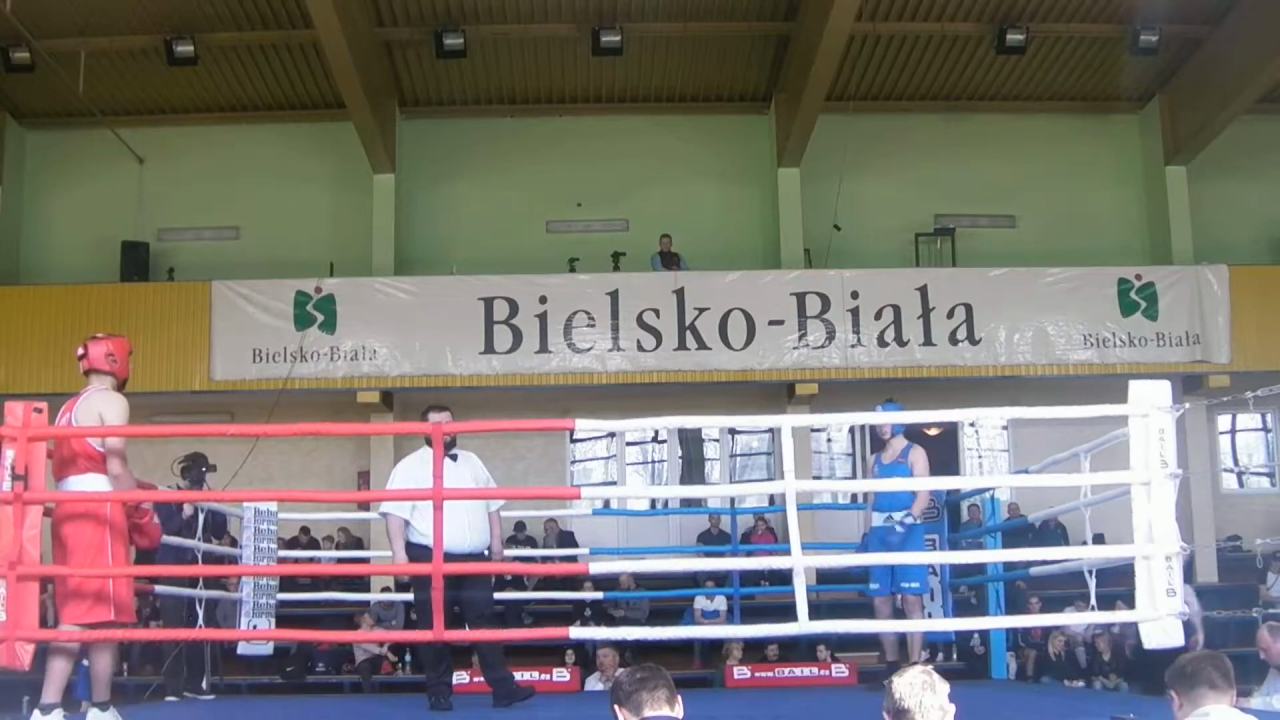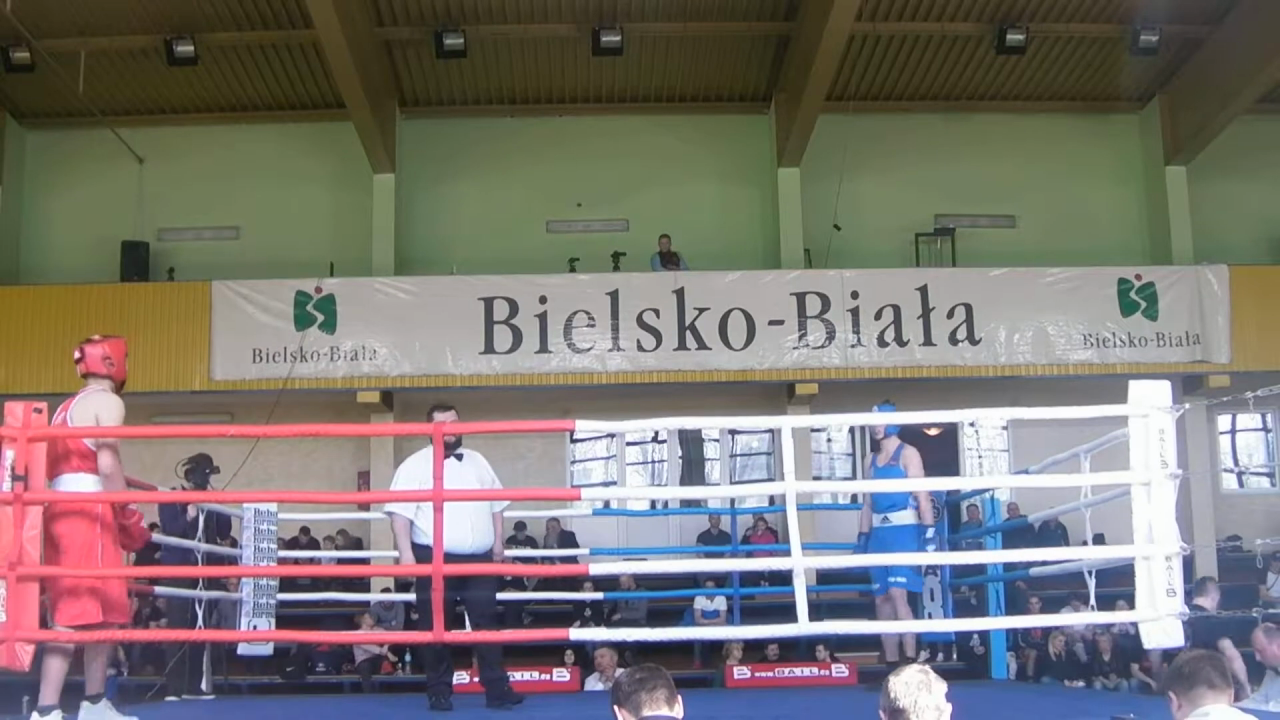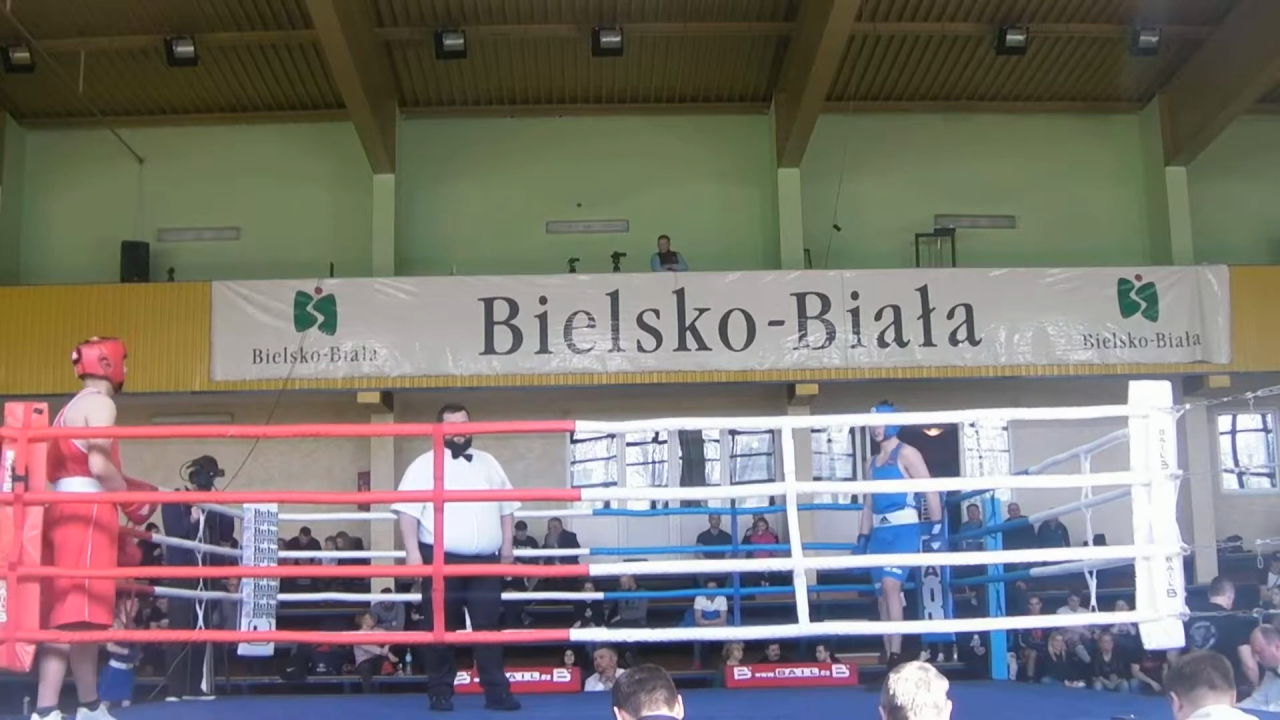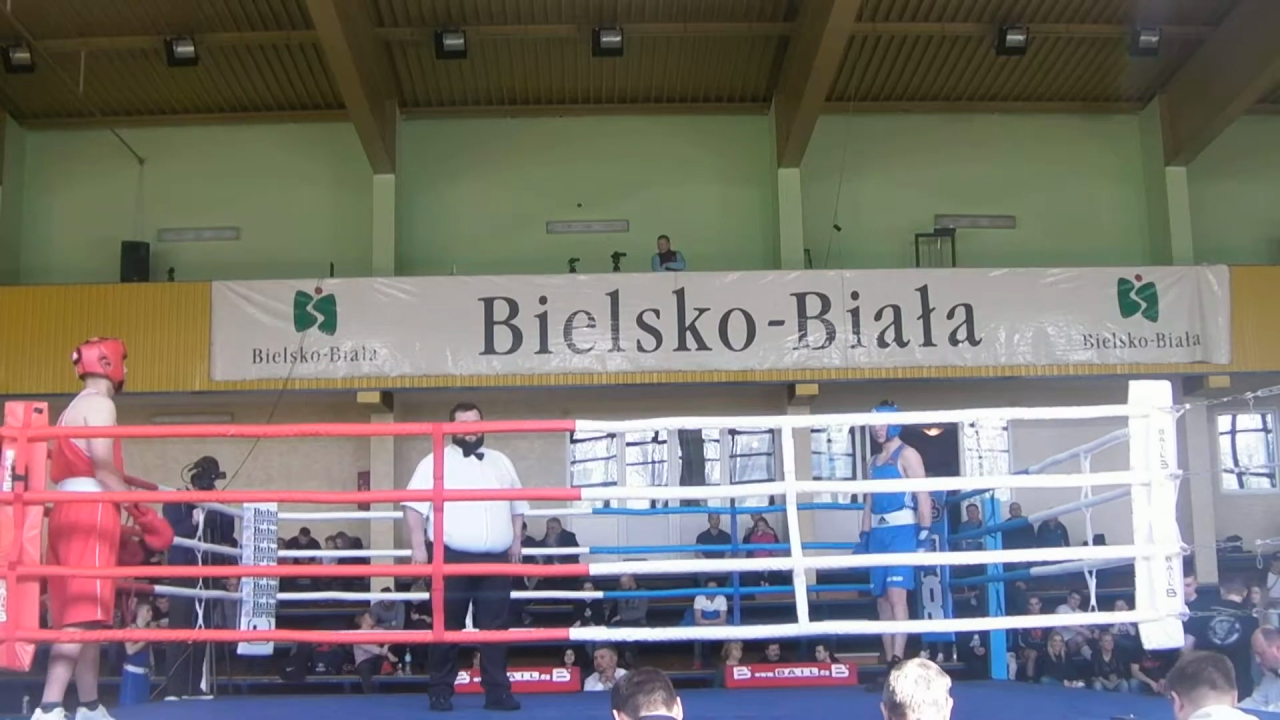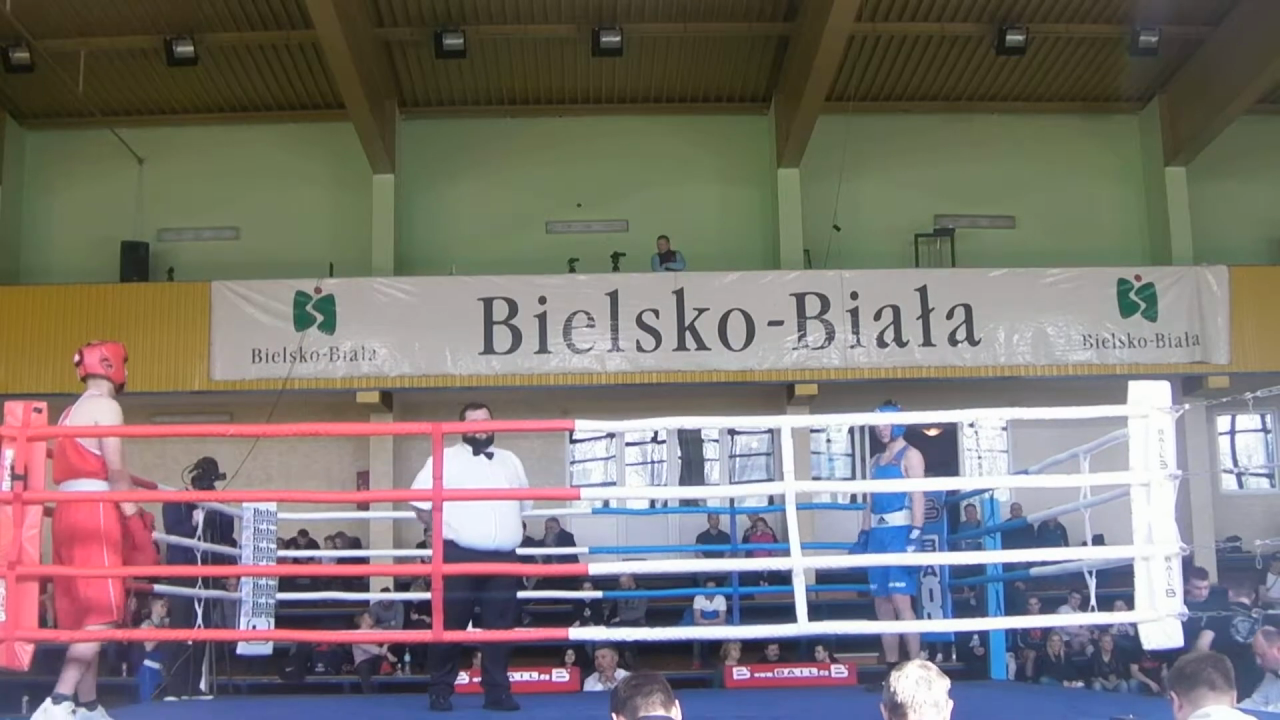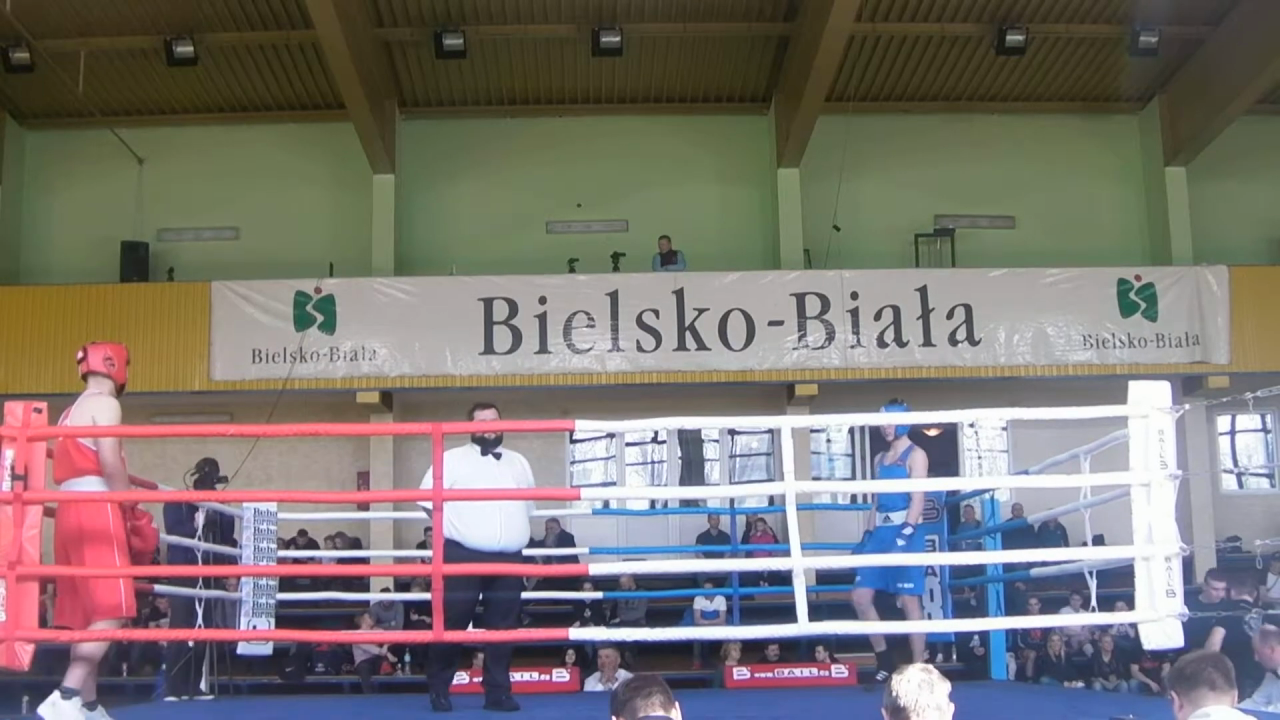
dt=0.2s
person 1, frame 1
left shoulder: (71, 407)
right shoulder: (111, 401)
right elbow: (117, 467)
left wrist: (128, 509)
right wrist: (143, 512)
left hip: (70, 509)
right hip: (96, 509)
left knee: (105, 614)
right knee: (83, 614)
person 1, frame 2
left shoulder: (67, 408)
right shoulder: (108, 401)
left elbow: (75, 464)
right elbow: (107, 466)
right wrist: (130, 515)
left hip: (62, 509)
right hip: (88, 510)
left knee: (105, 611)
right knee: (76, 614)
person 1, frame 3
left shoulder: (71, 409)
right shoulder: (100, 403)
right elbow: (99, 466)
right wrist: (133, 502)
left hip: (65, 512)
right hip: (87, 512)
left knee: (88, 617)
right knee: (74, 615)
person 1, frame 4
left shoulder: (75, 409)
right shoulder: (99, 404)
right elbow: (104, 469)
right wrist: (141, 510)
left hip: (69, 513)
right hip: (91, 511)
left knee: (88, 616)
right knee: (83, 616)
person 1, frame 5
left shoulder: (73, 412)
right shoulder: (105, 406)
left elbow: (86, 470)
right elbow: (116, 469)
right wrist: (131, 512)
left hip: (70, 512)
right hip: (94, 512)
left knee: (83, 615)
right knee: (100, 615)
person 1, frame 6
left shoulder: (72, 412)
right shoulder: (105, 404)
left elbow: (80, 468)
right elbow: (110, 465)
right wrist: (134, 512)
left hip: (70, 512)
right hip: (97, 511)
left knee: (87, 615)
right knee: (110, 611)
person 2, frame 1
left shoulder: (471, 461)
right shoulder: (410, 466)
left elbow: (491, 503)
right elbow: (395, 512)
left wrist: (496, 540)
right wrist: (399, 551)
left hip: (474, 558)
right hip: (431, 558)
left knee: (484, 622)
left ankle: (502, 686)
right ankle: (439, 692)
person 2, frame 2
left shoulder: (477, 461)
right shoulder: (415, 465)
left elbow: (495, 503)
right elbow: (399, 511)
left wrist: (498, 541)
right wrist: (405, 552)
left hip: (478, 558)
right hip: (435, 558)
left knee: (486, 622)
right knee: (436, 627)
left ankle: (497, 688)
right ankle: (439, 691)
person 2, frame 3
left shoulder: (488, 462)
right shoulder: (424, 465)
left elbow: (506, 505)
right elbow: (407, 510)
left wrist: (507, 544)
right wrist: (413, 551)
left hip: (485, 560)
right hip: (442, 559)
left knee: (489, 625)
right knee: (441, 628)
left ankle: (497, 691)
right ankle: (440, 692)
person 2, frame 4
left shoulder: (500, 461)
right shoulder: (435, 462)
left elbow: (517, 504)
right elbow: (414, 507)
left wrist: (516, 541)
right wrist: (418, 546)
left hip: (495, 559)
right hip: (450, 557)
left knee: (495, 626)
right knee: (447, 627)
left ankle: (497, 691)
right ankle: (440, 691)
person 2, frame 5
left shoulder: (510, 461)
right shoulder: (445, 459)
left elbow: (524, 503)
right elbow: (420, 501)
right wrist: (439, 530)
left hip: (503, 558)
right hip: (458, 555)
left knee: (500, 626)
right knee: (450, 625)
left ankle: (497, 691)
right ankle: (440, 690)
person 2, frame 6
left shoulder: (519, 463)
right shoulder: (452, 459)
left elbow: (529, 505)
right elbow: (429, 499)
left wrist: (510, 532)
right wrist: (454, 529)
left hip: (508, 559)
right hip: (462, 555)
left knee: (503, 626)
right knee: (451, 623)
left ankle: (498, 691)
right ankle: (438, 687)
person 3, frame 1
left shoulder: (915, 453)
right shoulder: (874, 460)
left elbow: (923, 496)
left wrist: (902, 526)
right wrist: (865, 540)
left hip: (908, 532)
right hip: (879, 532)
left knee: (911, 600)
right knee: (881, 601)
right ankle: (892, 665)
person 3, frame 2
left shoulder: (907, 454)
right shoulder: (870, 461)
left elbow: (922, 497)
left wrist: (929, 537)
right wrist: (862, 541)
left hip: (904, 530)
right hip: (878, 533)
left knee: (898, 595)
right knee: (882, 601)
left ankle: (911, 664)
right ankle: (892, 667)
person 3, frame 3
left shoulder: (906, 453)
right shoulder: (872, 462)
left elbow: (930, 491)
left wrist: (936, 531)
right wrist: (862, 541)
left hip: (904, 528)
right hip: (879, 533)
left knee: (890, 586)
right knee: (883, 600)
left ankle: (895, 657)
right ankle: (891, 665)
person 3, frame 4
left shoulder: (907, 455)
right shoulder: (874, 462)
left elbow: (923, 498)
left wrist: (923, 537)
right wrist: (863, 539)
left hip: (902, 530)
right hip: (878, 534)
left knee: (895, 594)
right knee: (883, 601)
left ankle: (897, 663)
right ankle: (891, 664)
person 3, frame 5
left shoulder: (910, 456)
right shoulder: (876, 461)
left elbow: (918, 499)
left wrist: (914, 538)
right wrist: (863, 537)
left hip: (900, 531)
right hip: (878, 534)
left knee: (900, 600)
right knee: (882, 604)
right ankle: (892, 669)
person 3, frame 6
left shoulder: (915, 455)
right shoulder: (880, 459)
left elbow: (918, 499)
left wrist: (904, 536)
right wrist: (868, 535)
left hip: (904, 533)
right hip: (881, 533)
left knee: (909, 601)
right knee: (861, 597)
right ankle: (884, 660)
person 4, frame 1
right shoulder: (165, 499)
left elbow: (220, 532)
right elbow: (162, 531)
right wrist: (183, 516)
left knee: (199, 628)
right knee: (174, 628)
left ankle: (194, 683)
right ankle: (173, 687)
person 4, frame 2
right shoulder: (170, 500)
left elbow: (224, 533)
right elbow: (168, 531)
right wrist: (188, 518)
left knee: (201, 629)
right knee: (177, 628)
left ankle: (193, 685)
right ankle: (174, 688)
person 4, frame 3
right shoulder: (174, 501)
left elbow: (227, 534)
right elbow: (172, 532)
left wrist: (219, 509)
right wrist: (192, 519)
left knee: (201, 629)
right knee: (179, 629)
left ankle: (194, 686)
right ankle: (175, 688)
person 4, frame 4
right shoulder: (175, 501)
left elbow: (227, 536)
right elbow: (172, 533)
left wrist: (221, 509)
right wrist: (193, 521)
right knee: (179, 628)
left ankle: (193, 686)
right ankle: (174, 688)
person 4, frame 5
right shoulder: (175, 502)
left elbow: (227, 536)
right elbow: (172, 533)
left wrist: (220, 511)
right wrist: (192, 523)
right knee: (179, 628)
left ankle: (193, 686)
right ankle: (174, 687)
person 4, frame 6
right shoulder: (176, 503)
left elbow: (228, 537)
right elbow: (172, 533)
left wrist: (219, 514)
right wrist: (194, 525)
right knee: (180, 629)
left ankle: (194, 686)
right ankle: (174, 687)
